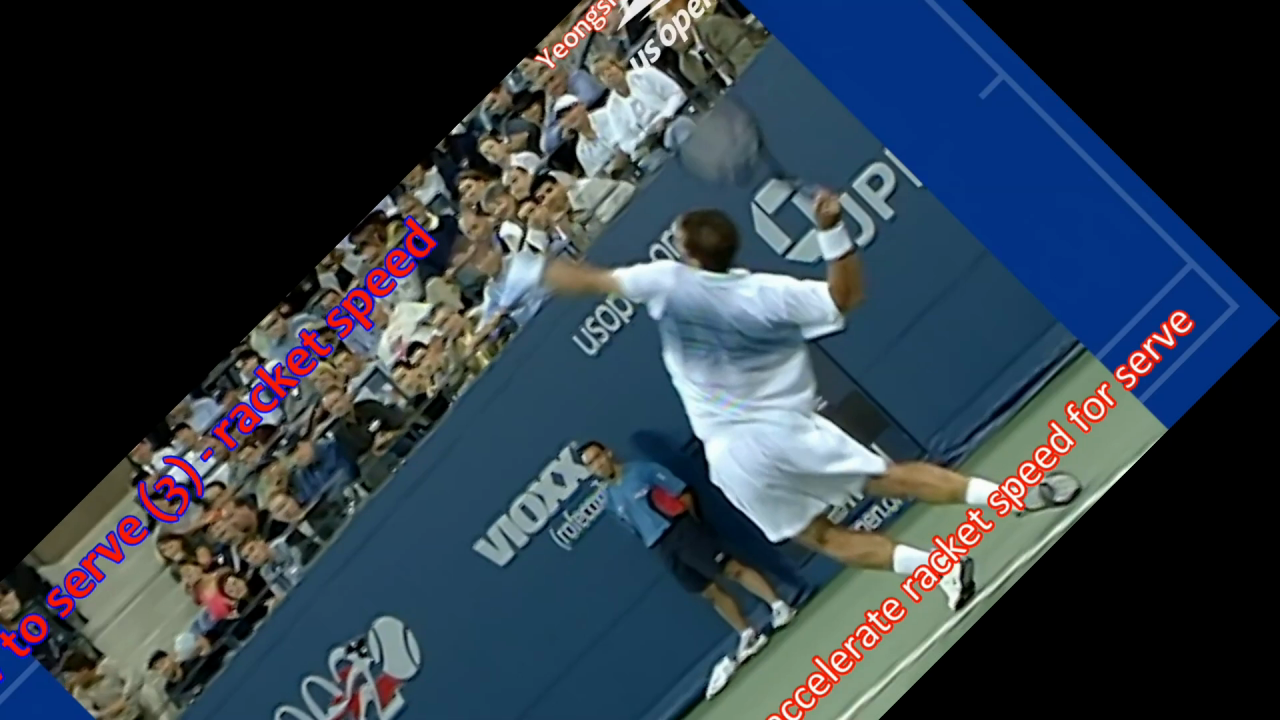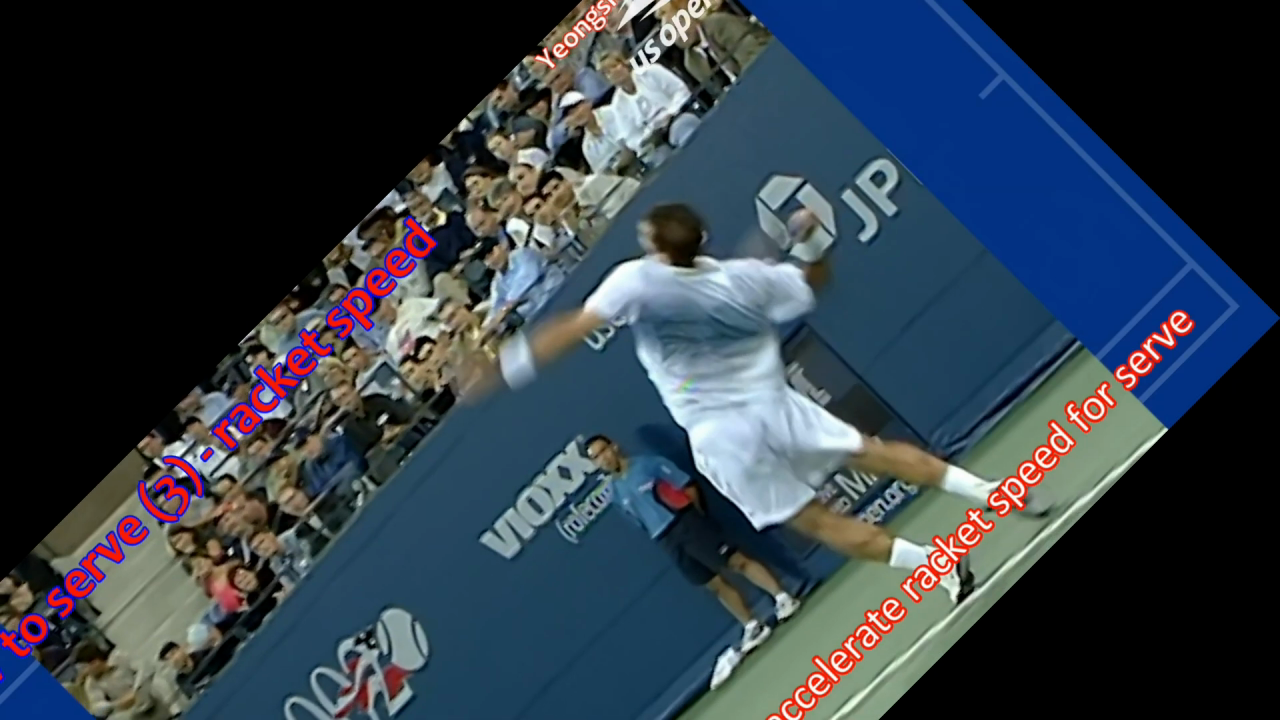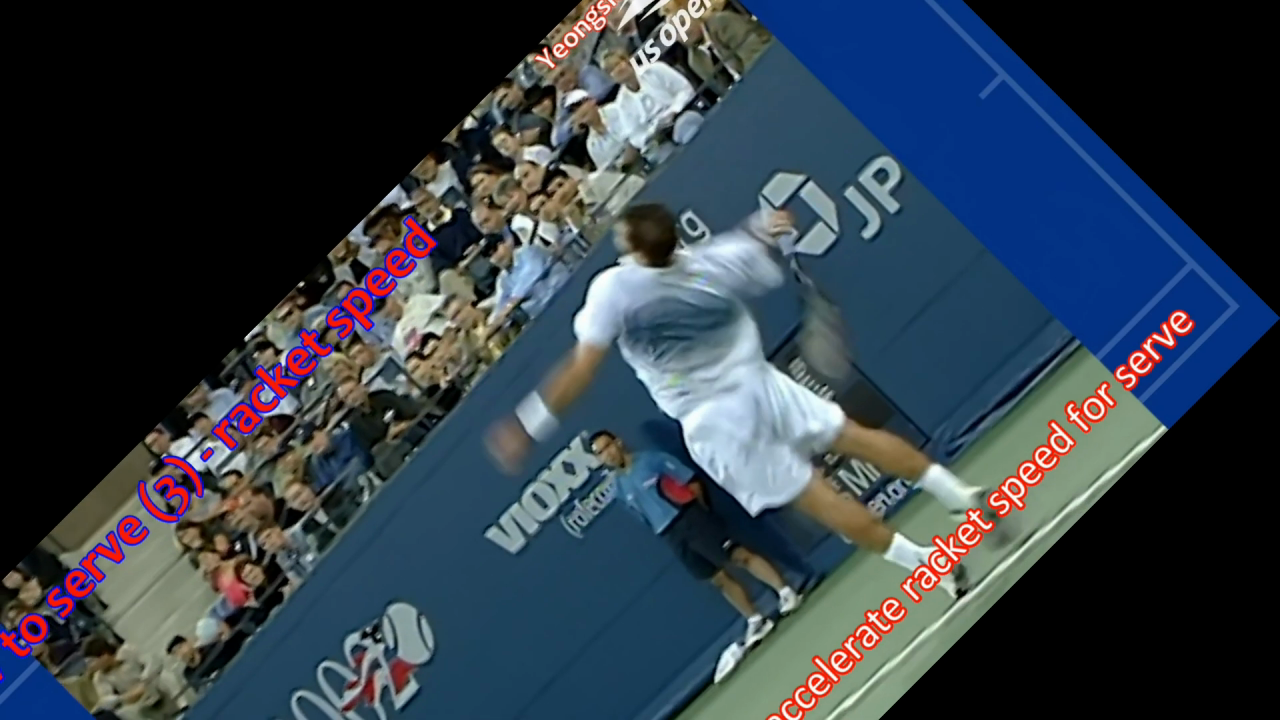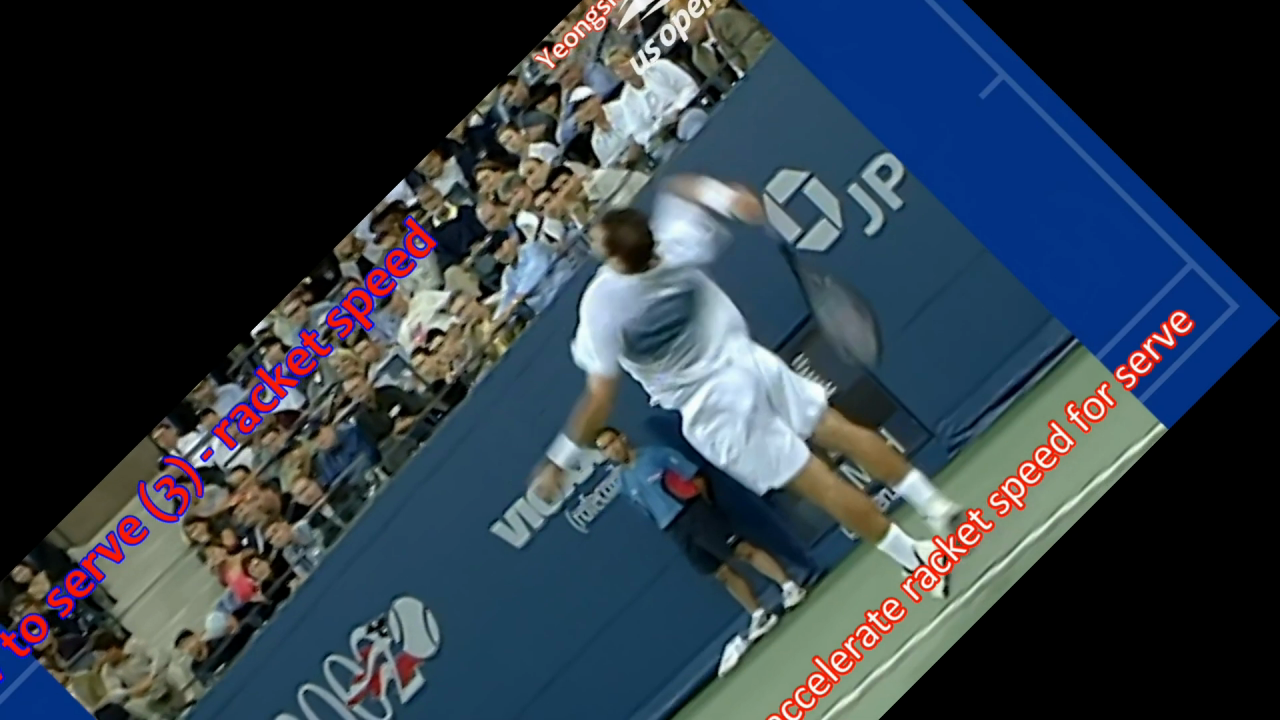
dt=0.4s
person 1, frame 1
left shoulder: (669, 282)
right shoulder: (772, 292)
left elbow: (593, 281)
right elbow: (846, 296)
right wrist: (832, 229)
left hip: (735, 455)
right hip: (793, 431)
left knee: (822, 538)
right knee: (894, 477)
left ankle: (937, 570)
person 1, frame 2
left shoulder: (638, 281)
right shoulder: (744, 276)
left elbow: (574, 328)
right elbow: (814, 284)
left wrist: (503, 363)
right wrist: (807, 239)
left hip: (720, 439)
right hip: (775, 407)
left knee: (815, 522)
right knee: (876, 453)
left ankle: (932, 563)
right ankle: (991, 489)
person 1, frame 3
left shoulder: (614, 288)
right shoulder: (717, 261)
left elbow: (582, 367)
right elbow: (768, 259)
left wrist: (529, 424)
right wrist: (765, 227)
left hip: (715, 425)
right hip: (760, 386)
left knee: (819, 498)
right knee: (857, 437)
left ankle: (927, 564)
right ankle: (961, 494)
person 1, frame 4
left shoulder: (603, 305)
right shoulder: (677, 247)
left elbow: (600, 396)
right elbow: (684, 189)
left wrist: (560, 461)
right wrist: (727, 197)
left hip: (716, 410)
right hip: (752, 365)
left knee: (819, 483)
right knee: (841, 432)
left ankle: (918, 559)
right ankle: (935, 506)
person 2, frame 1
left shoulder: (642, 470)
right shoulder: (610, 499)
left elbow: (684, 494)
right elbow: (634, 529)
left wrist: (689, 522)
left hip: (682, 530)
right hip: (664, 549)
left knee: (732, 569)
right knee: (711, 592)
left ankle: (779, 606)
right ankle: (749, 636)
person 2, frame 2
left shoulder: (647, 464)
right shoulder: (615, 493)
left elbow: (688, 488)
right elbow: (638, 523)
left wrist: (694, 513)
left hip: (686, 523)
right hip: (667, 541)
left knee: (736, 561)
right knee: (716, 584)
left ankle: (783, 598)
right ankle: (753, 629)
person 2, frame 3
left shoulder: (652, 459)
right shoulder: (619, 487)
left elbow: (692, 482)
right elbow: (646, 516)
left wrist: (699, 509)
left hip: (690, 516)
right hip: (673, 535)
left knee: (739, 556)
right knee: (719, 579)
left ankle: (786, 592)
right ankle: (756, 622)
person 2, frame 4
left shoulder: (655, 455)
right shoulder: (624, 481)
left elbow: (696, 478)
right elbow: (648, 511)
left wrist: (703, 507)
left hip: (694, 512)
right hip: (676, 531)
left knee: (743, 550)
right knee: (723, 574)
left ankle: (789, 586)
right ankle: (760, 617)
